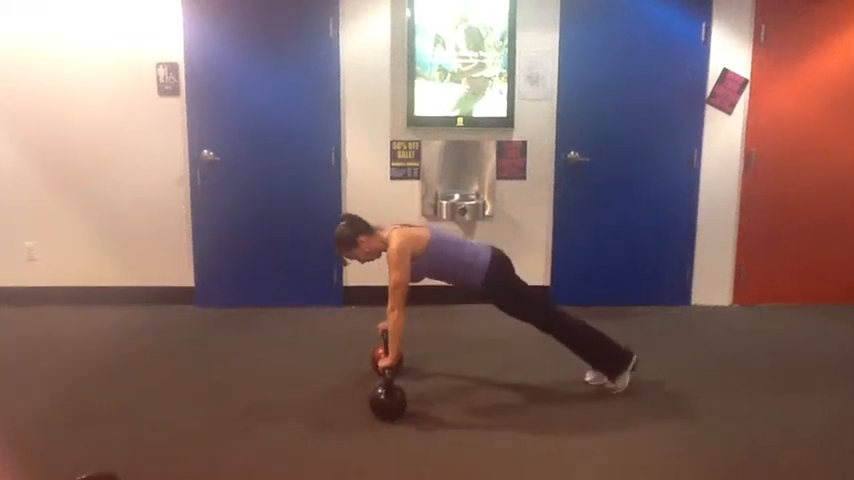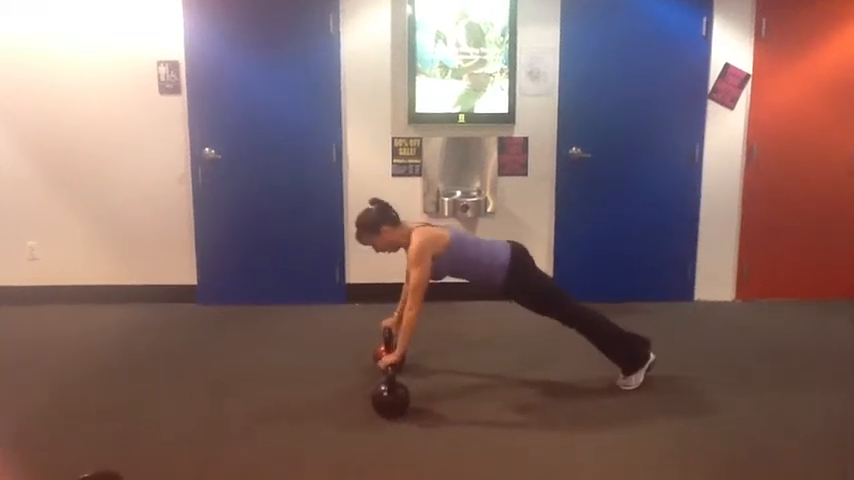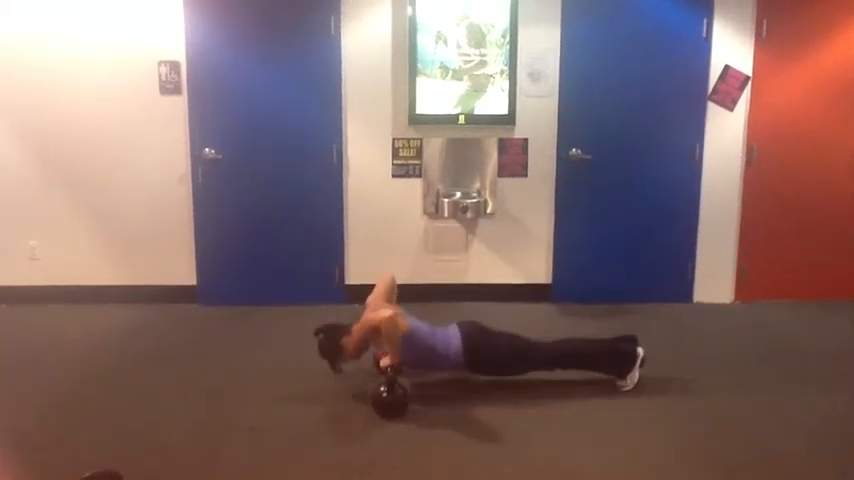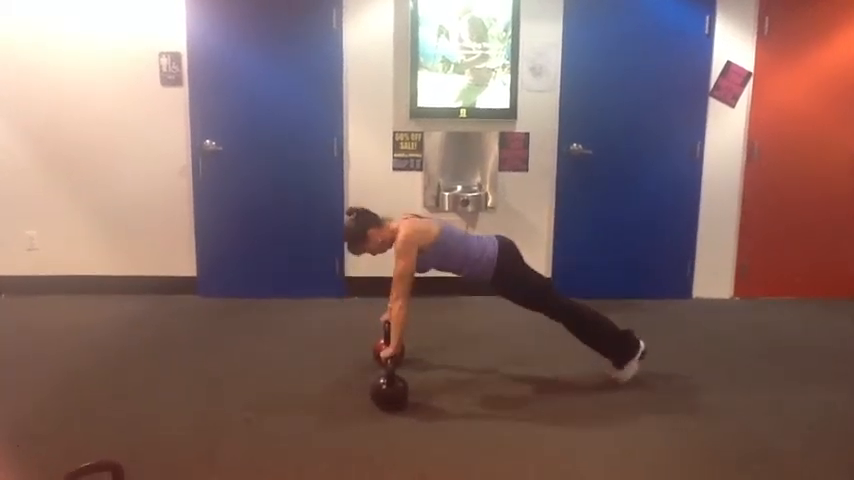
dt=0.7s
person 1, frame 1
left shoulder: (397, 246)
right shoulder: (393, 236)
left elbow: (396, 306)
left wrist: (392, 357)
right wrist: (392, 323)
left hip: (490, 272)
right hip: (488, 264)
left knee: (546, 318)
right knee: (544, 313)
left ankle: (618, 361)
right ankle: (606, 361)
person 1, frame 2
left shoulder: (419, 243)
right shoulder: (414, 235)
left elbow: (415, 305)
right elbow: (411, 283)
left wrist: (398, 353)
right wrist: (395, 318)
left hip: (510, 270)
right hip: (507, 261)
left knee: (567, 312)
right knee: (567, 310)
left ankle: (635, 359)
right ankle: (635, 349)
person 1, frame 3
left shoulder: (368, 322)
right shoulder: (373, 307)
left elbow: (388, 316)
right elbow: (389, 278)
left wrist: (393, 357)
left hip: (470, 349)
right hip: (465, 336)
left knee: (542, 355)
right knee: (542, 350)
left ankle: (625, 356)
right ankle: (621, 349)
person 1, frame 4
left shoulder: (404, 238)
right shoulder: (401, 227)
left elbow: (401, 299)
right elbow: (403, 286)
left wrist: (394, 347)
right wrist: (392, 311)
left hip: (497, 264)
right hip: (495, 254)
left knee: (556, 306)
right knee: (555, 305)
left ankle: (626, 349)
right ankle: (623, 345)
